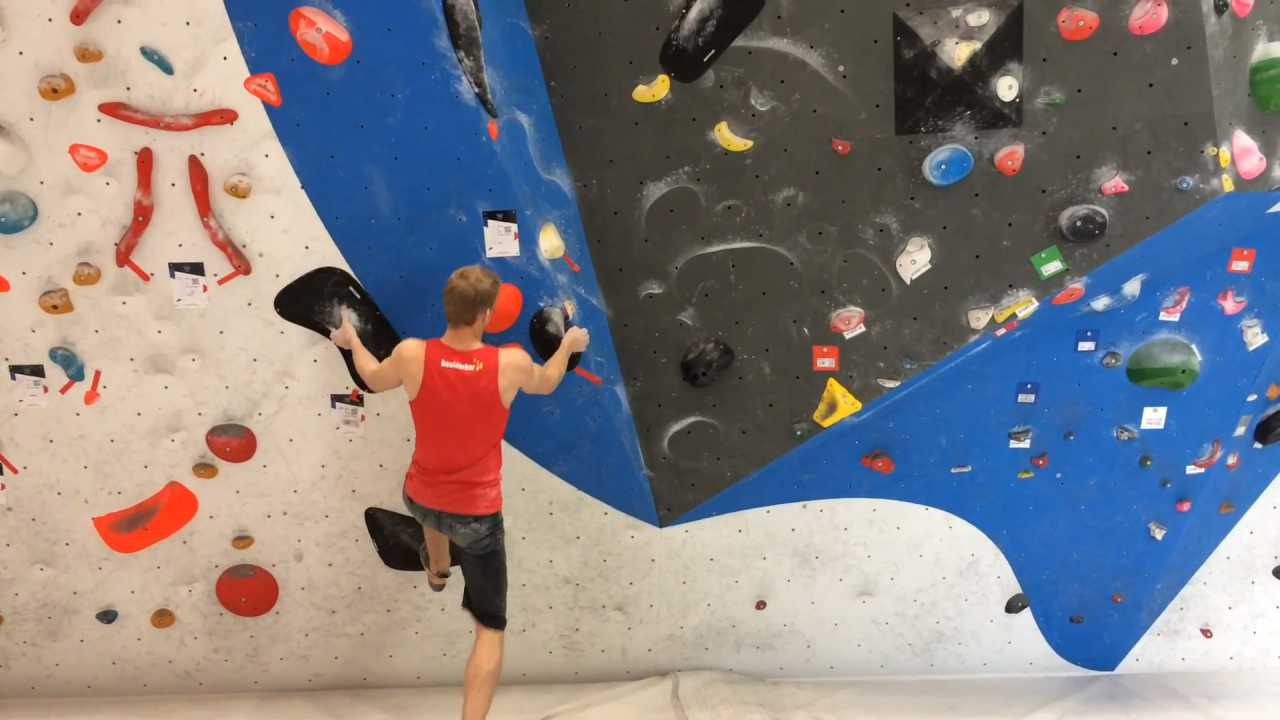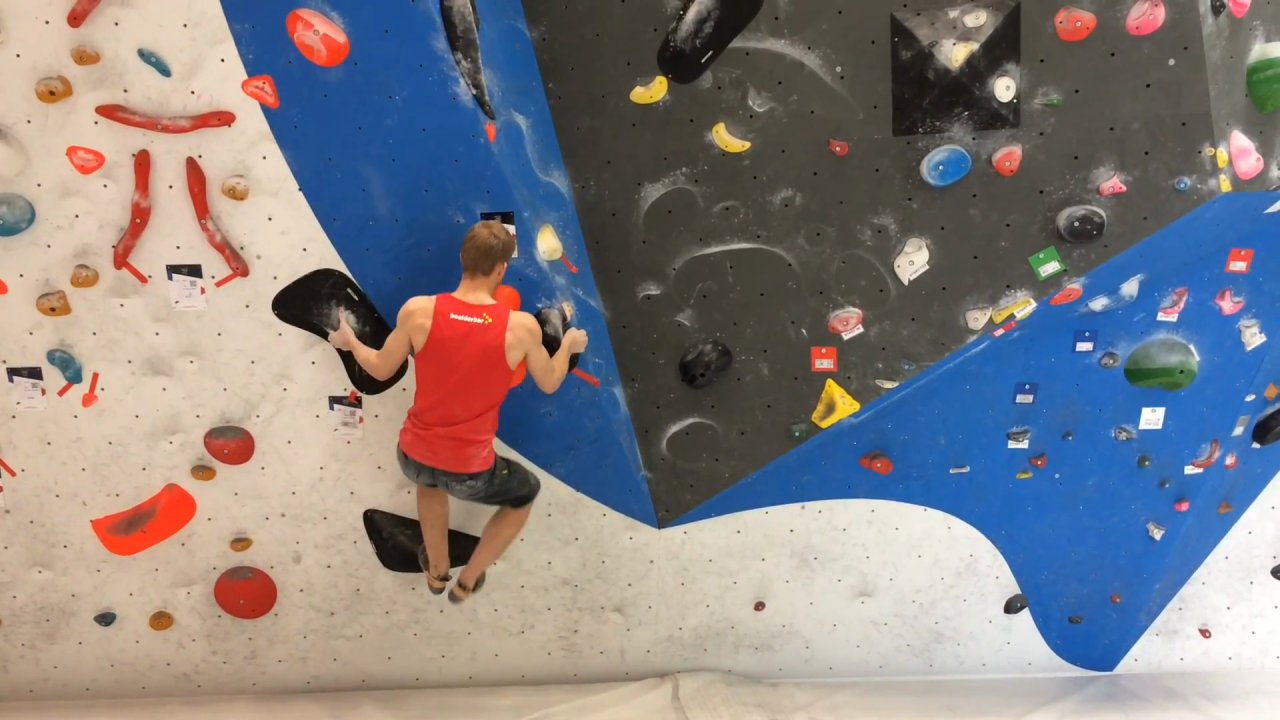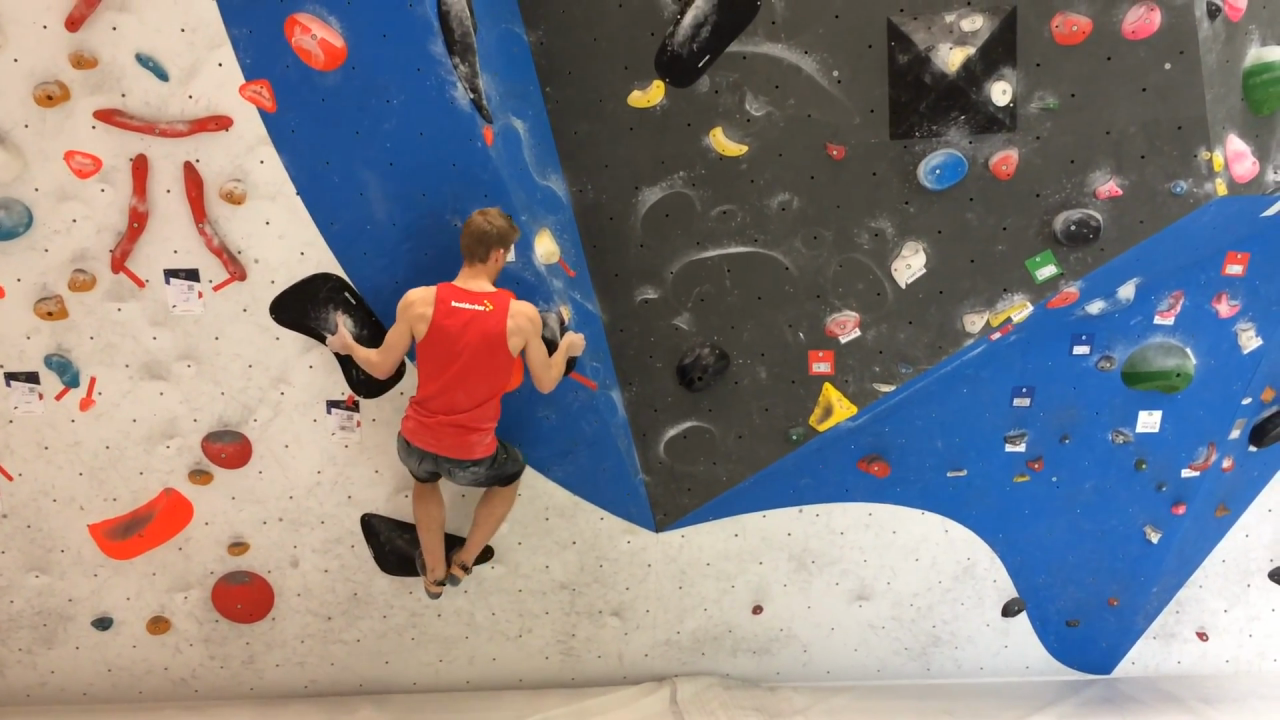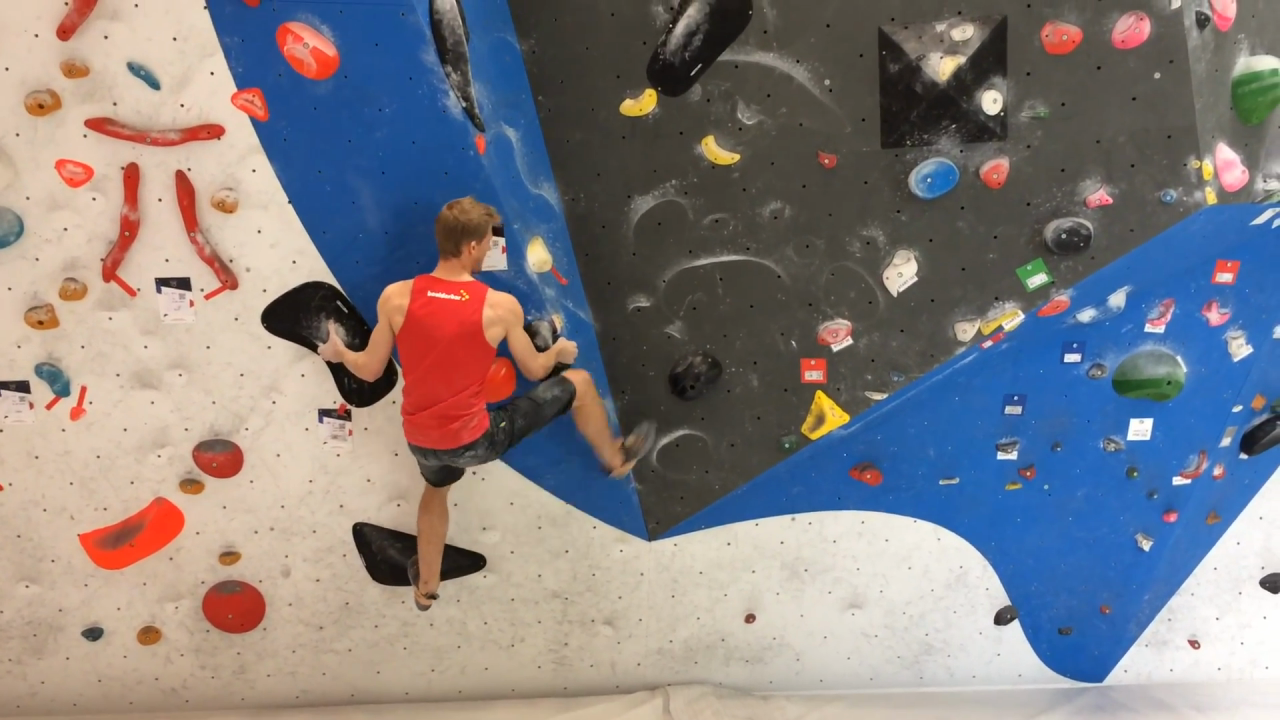
dt=0.4s
person 1, frame 1
left shoulder: (410, 355)
right shoulder: (511, 364)
left elbow: (375, 379)
right elbow: (547, 382)
left wrist: (351, 339)
right wrist: (569, 343)
left hip: (419, 499)
right hip: (476, 514)
right knee: (490, 624)
left ankle: (437, 568)
person 1, frame 2
left shoulder: (417, 312)
right shoulder: (521, 327)
left elbow: (381, 368)
right elbow: (549, 383)
left wrist: (349, 341)
right wrist: (570, 344)
left hip: (414, 456)
right hip: (470, 470)
left knee: (431, 479)
right knee: (524, 495)
left ankle: (437, 572)
right ankle: (466, 581)
person 1, frame 3
left shoulder: (417, 302)
right shoulder: (523, 316)
left elbow: (382, 367)
right elbow: (546, 383)
left wrist: (347, 345)
right wrist: (566, 347)
left hip: (416, 443)
right hip: (471, 457)
left knee: (426, 480)
right knee: (512, 473)
left ankle: (434, 575)
right ankle: (462, 562)
person 1, frame 4
left shoulder: (395, 297)
right shoulder: (501, 307)
left elbow: (369, 370)
right elbow: (534, 370)
left wrist: (337, 352)
right wrist: (560, 351)
left hip: (421, 440)
right hip: (474, 440)
left knee: (436, 490)
right knee: (577, 384)
left ankle: (425, 587)
right ankle: (617, 457)
